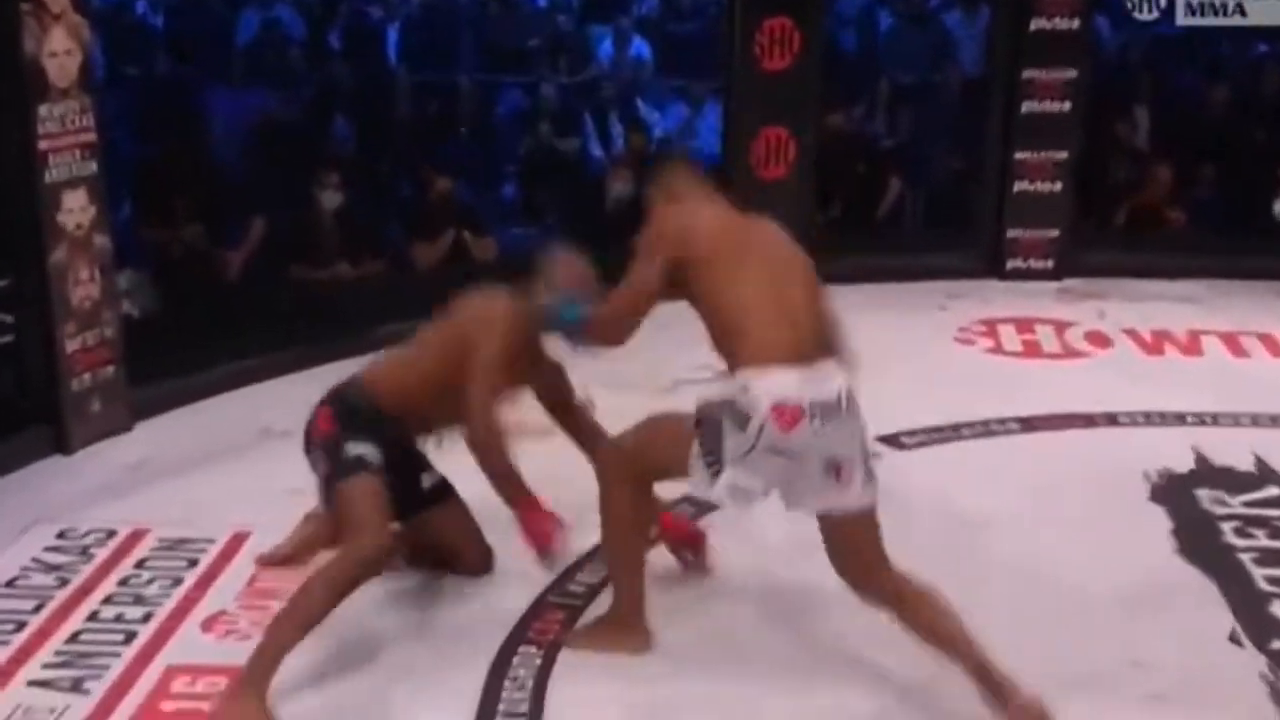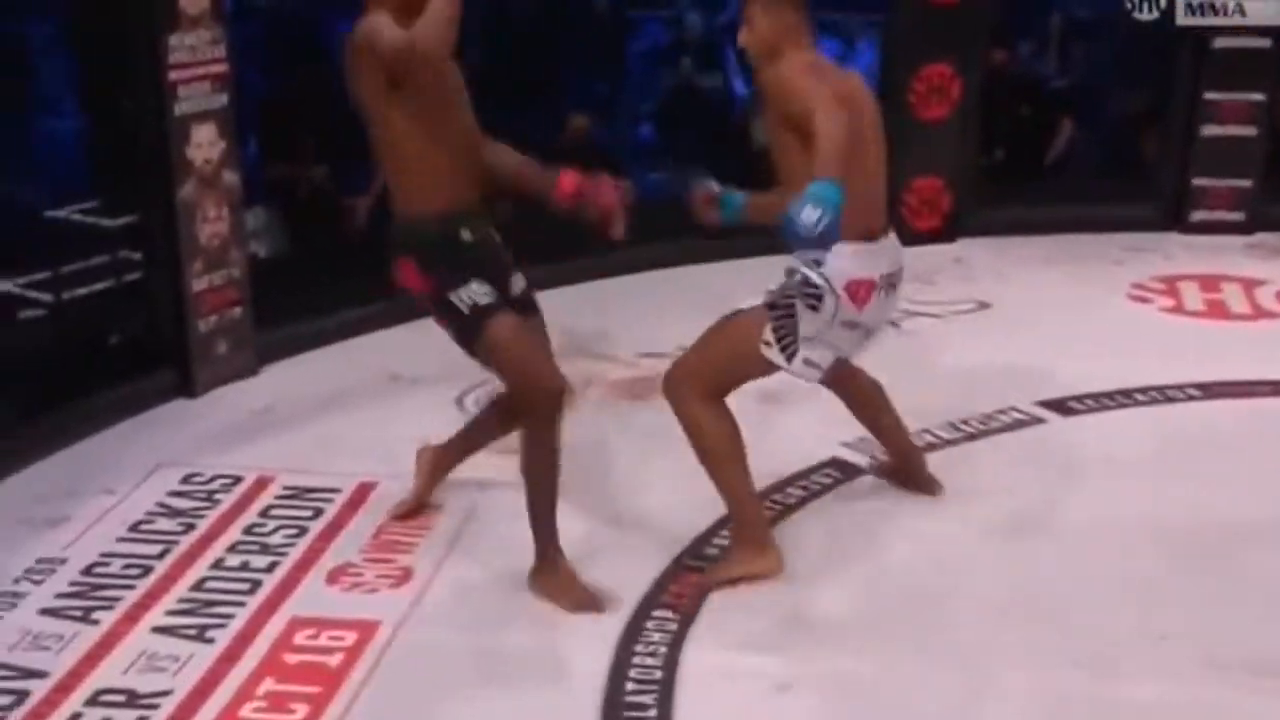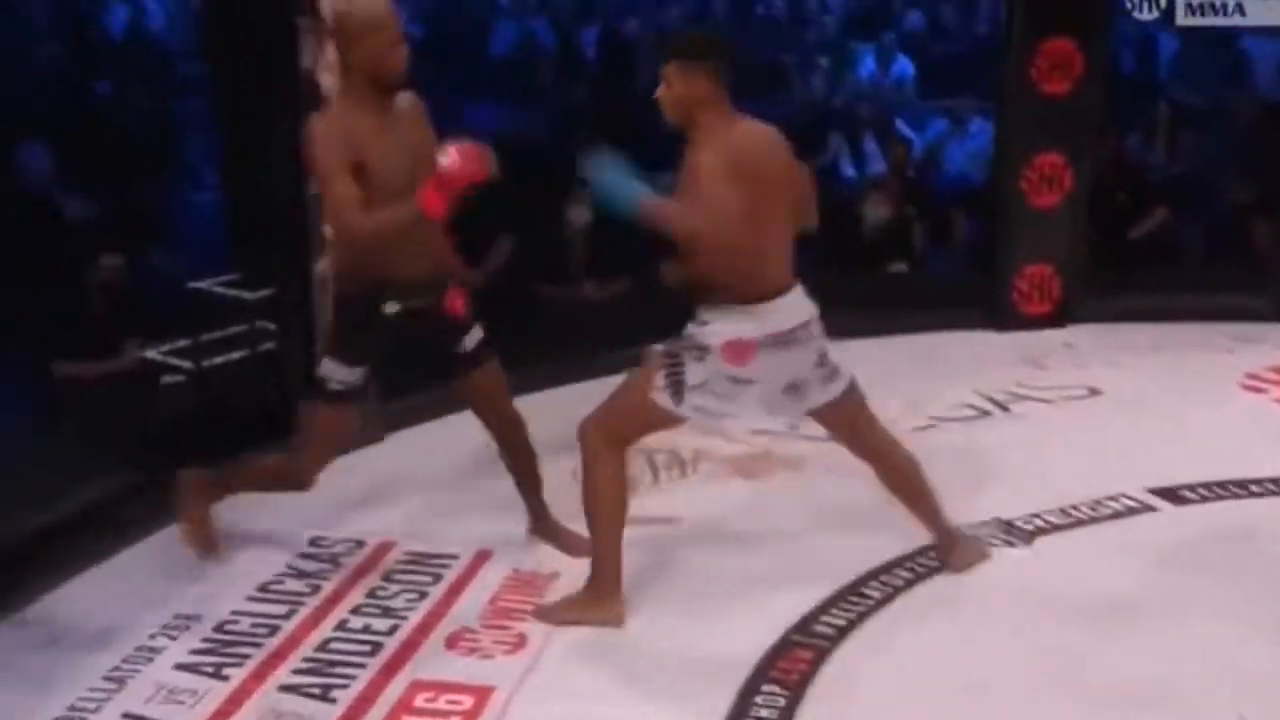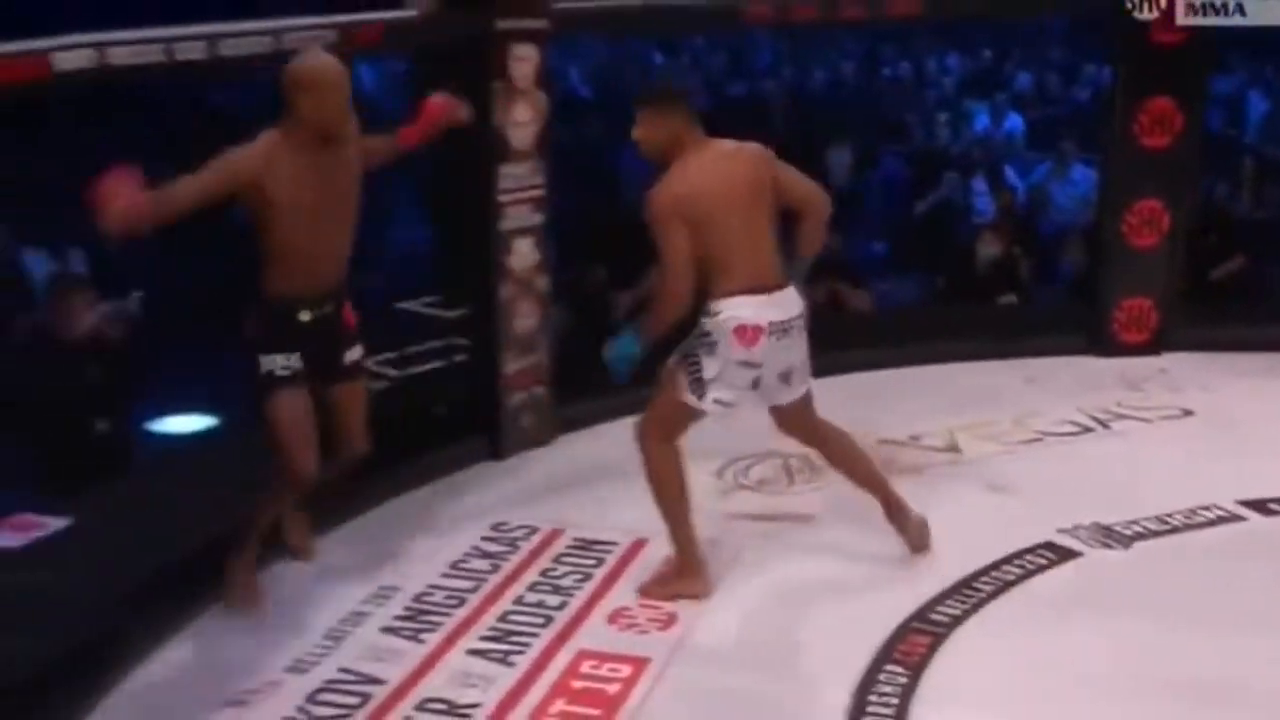
dt=0.4s
person 1, frame 1
left shoulder: (673, 227)
right shoulder: (769, 237)
left elbow: (611, 327)
left wrist: (568, 309)
left hip: (772, 404)
right hip: (830, 396)
left knee: (619, 464)
right knee: (874, 579)
left ankle: (626, 624)
person 1, frame 2
left shoulder: (791, 76)
right shoulder: (842, 86)
left elbow: (832, 125)
left wrist: (824, 194)
right wrist: (737, 207)
left hip: (837, 274)
right hip: (874, 265)
left knee: (686, 383)
right knee: (832, 367)
right ankle: (914, 468)
person 1, frame 3
left shoulder: (707, 154)
right shoulder: (766, 139)
left elbow: (718, 239)
left wrist: (636, 199)
left hip: (732, 338)
right hip: (792, 319)
left knee: (600, 434)
right knee: (864, 432)
left ankle: (601, 595)
right ankle: (950, 538)
person 1, frame 4
left shoulder: (668, 194)
right shoulder: (755, 156)
left elbow: (676, 295)
right elbow: (817, 206)
left wrist: (635, 340)
left hip: (737, 323)
right hip: (785, 311)
left knee: (655, 432)
right knee: (806, 426)
left ankle: (688, 568)
right ankle: (903, 516)
person 2, frame 1
left shoulder: (537, 362)
right shoulder: (498, 317)
left elbow: (590, 437)
right elbow: (479, 425)
right wrist: (529, 508)
left hip: (390, 434)
right hip: (348, 423)
left knee: (471, 558)
right knee: (369, 549)
left ankle: (335, 526)
person 2, frame 2
left shoulder: (421, 58)
left elbow: (475, 147)
right elbow: (424, 50)
left wrist: (566, 187)
left hip: (470, 229)
right hip: (433, 250)
left knee: (537, 393)
right knee: (545, 391)
left ankle: (440, 459)
person 2, frame 3
left shoulder: (412, 110)
right shoulder: (331, 134)
right elbow: (355, 236)
left wrist: (453, 268)
right wrist: (437, 199)
left hip: (435, 297)
right hip: (370, 312)
left knee: (504, 419)
right knee: (303, 470)
left ankle: (540, 518)
right ankle: (203, 487)
person 2, frame 4
left shoulder: (349, 138)
right shoulder: (258, 160)
left elbow: (380, 151)
right elbow: (176, 198)
left wrist: (426, 126)
right wrist: (129, 208)
left hip: (333, 310)
right hip: (283, 318)
left knee: (354, 448)
right knee: (302, 469)
left ankle: (293, 513)
right ankle: (245, 557)
